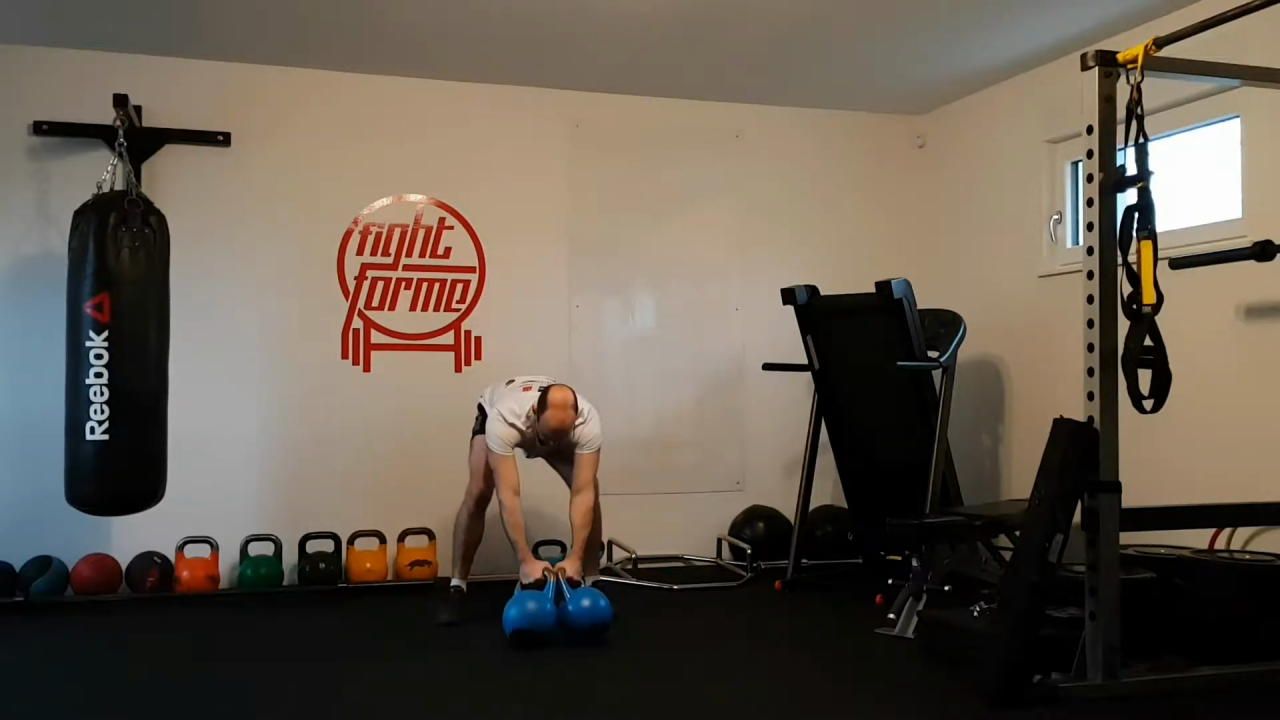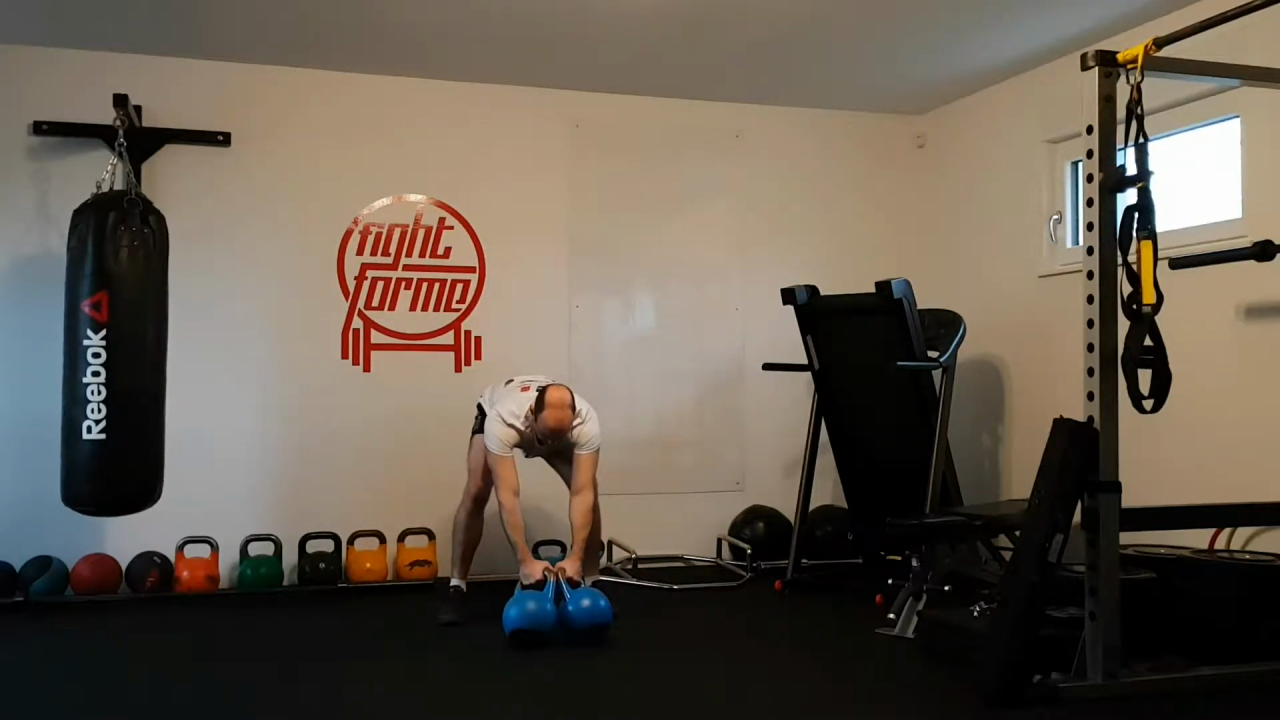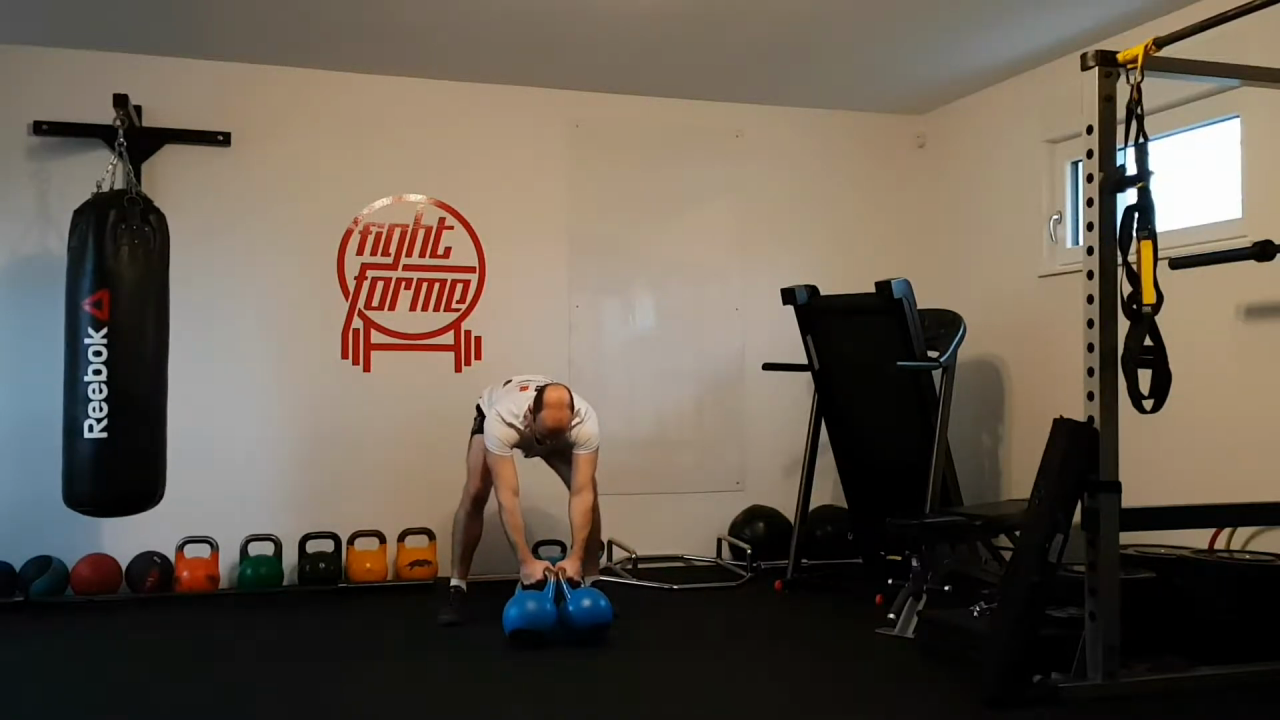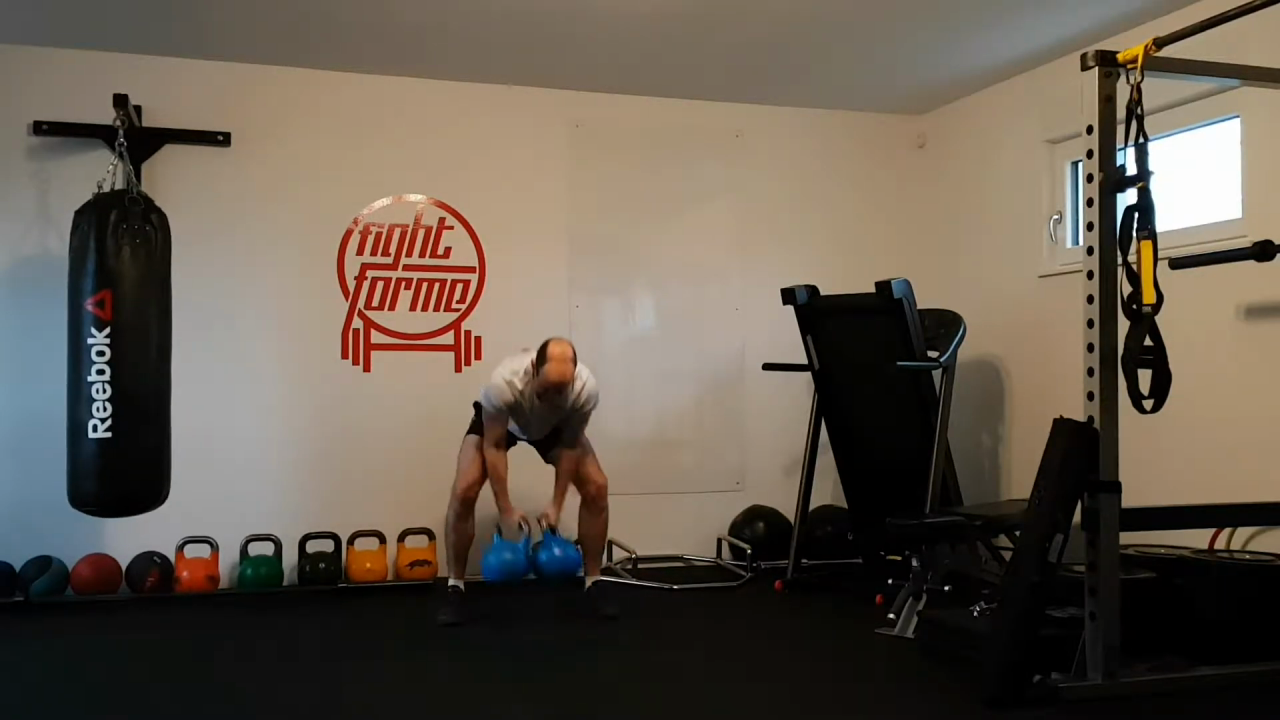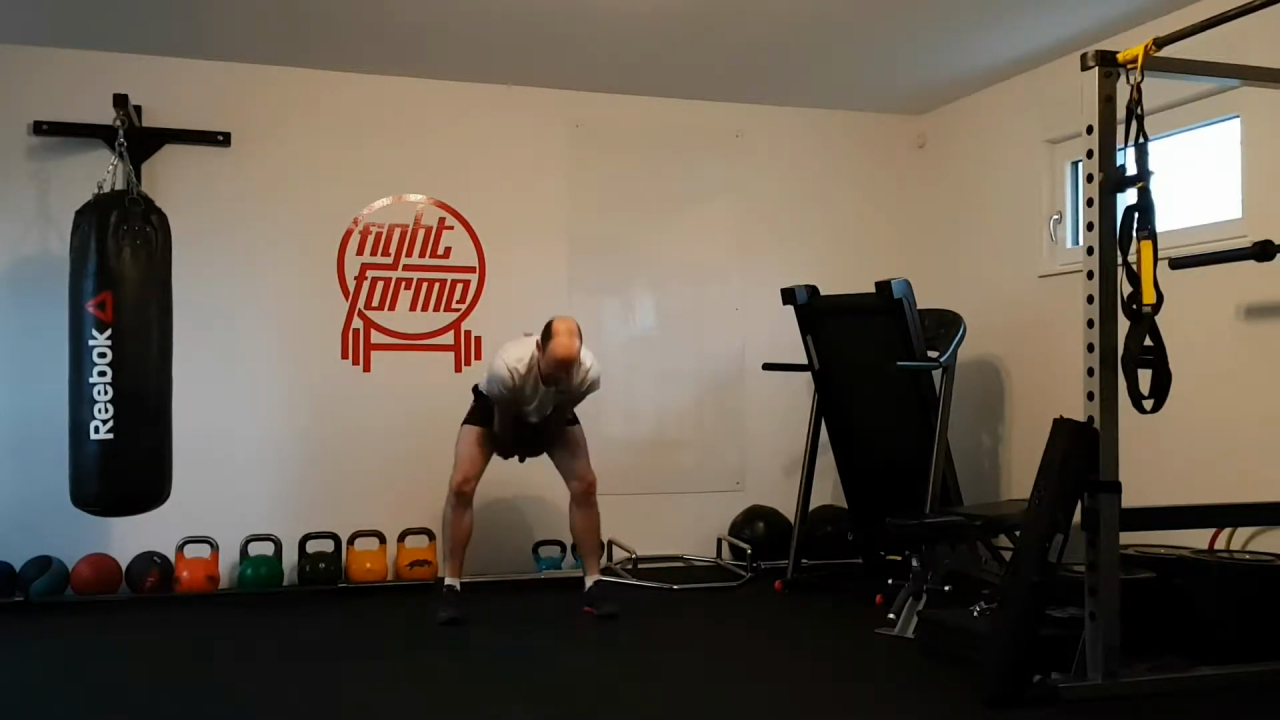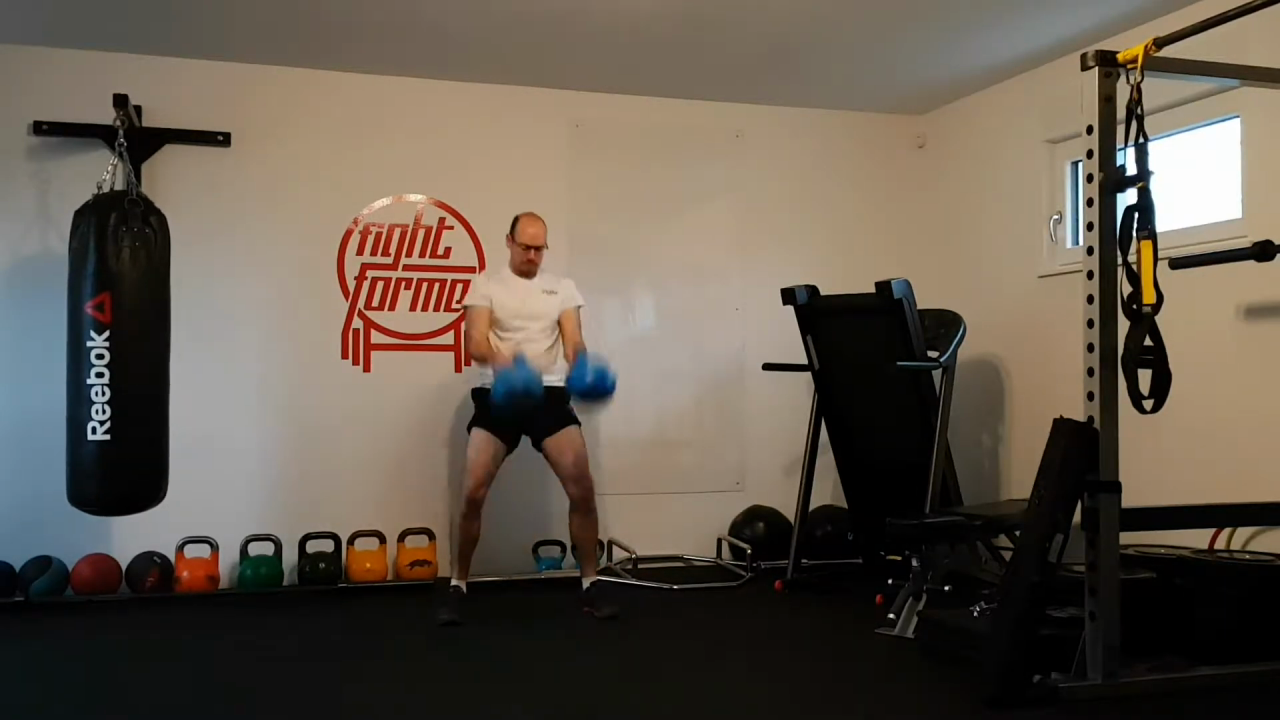
dt=0.4s
person 1, frame 1
left shoulder: (587, 422)
right shoulder: (503, 419)
left elbow: (583, 493)
right elbow: (508, 495)
left wrist: (575, 557)
right wrist: (526, 560)
left hip: (553, 423)
left knee: (591, 490)
right knee: (478, 493)
left ankle: (593, 584)
right ankle: (457, 588)
person 1, frame 2
left shoulder: (586, 422)
right shoulder: (501, 420)
left elbow: (582, 493)
right elbow: (507, 495)
left wrist: (575, 557)
right wrist: (526, 560)
left hip: (556, 422)
left knee: (590, 490)
right knee: (475, 493)
left ankle: (592, 584)
right ankle: (457, 588)
person 1, frame 3
left shoulder: (585, 422)
right shoulder: (501, 420)
left elbow: (582, 492)
right elbow: (507, 495)
left wrist: (575, 557)
right wrist: (526, 560)
right hip: (492, 410)
left knee: (589, 490)
right knee: (475, 493)
left ankle: (591, 582)
right ankle: (457, 589)
person 1, frame 4
left shoulder: (585, 387)
right shoulder: (504, 381)
left elbow: (570, 446)
right elbow: (495, 447)
left wrist: (556, 506)
right wrist: (505, 510)
left hip: (552, 426)
right hip: (498, 422)
left knee: (596, 487)
right knee: (464, 490)
left ankle: (594, 585)
right ankle: (455, 589)
person 1, frame 5
left shoulder: (587, 370)
right shoulder: (507, 366)
left elbow: (562, 411)
right elbow: (503, 416)
left wrist: (536, 442)
right wrist: (505, 446)
left hip: (551, 413)
right hip: (494, 403)
left knee: (584, 484)
right knee: (461, 485)
left ankle: (593, 585)
right ankle: (452, 587)
person 1, frame 6
left shoulder: (562, 288)
right shoulder: (487, 285)
left elbow: (573, 345)
right elbow: (474, 342)
left wrist: (581, 365)
right wrist: (495, 357)
left hip: (551, 395)
right hip: (498, 396)
left knee: (582, 491)
right knee: (473, 492)
left ankle: (590, 585)
right ankle: (457, 587)
